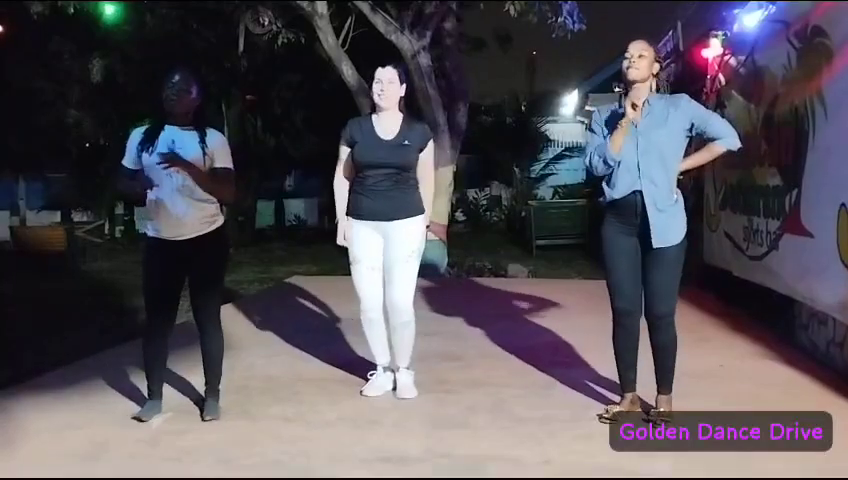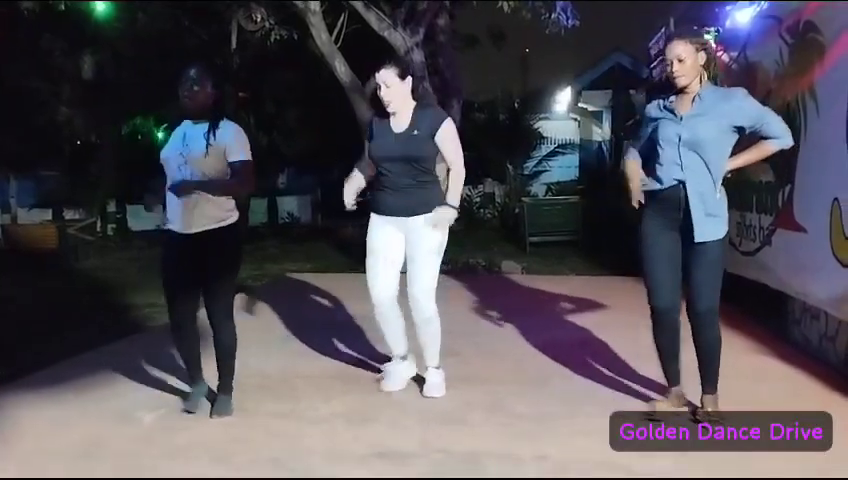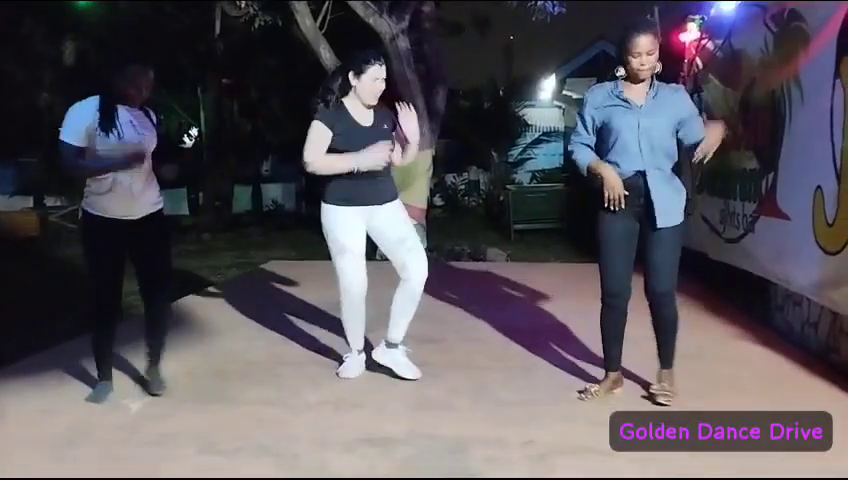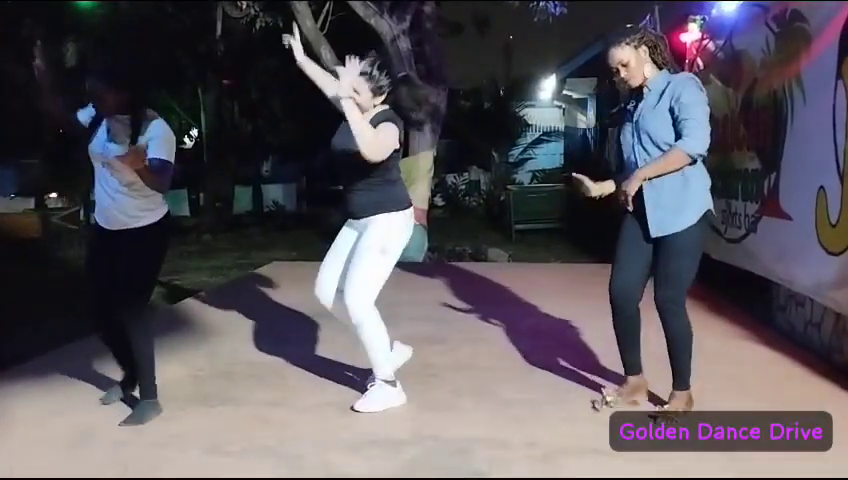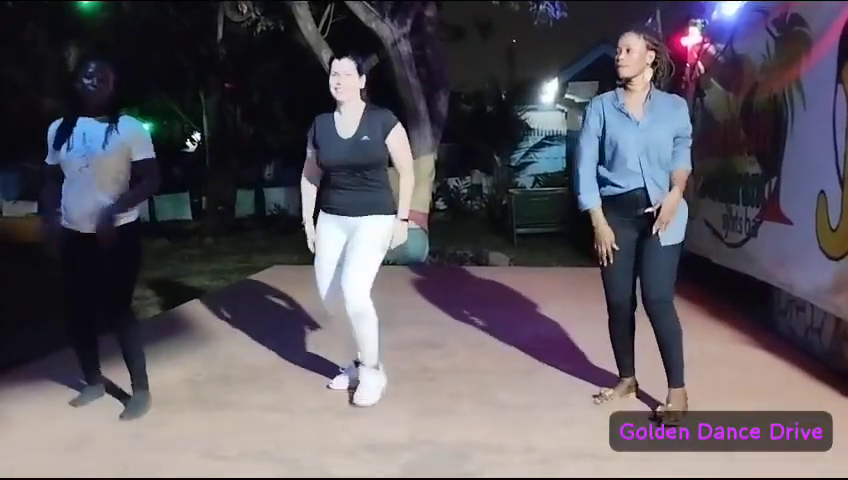
dt=1s
person 1, frame 1
left shoulder: (679, 107)
right shoulder: (605, 116)
left elbow: (728, 137)
right elbow: (597, 164)
left wrist: (680, 165)
right wrist: (622, 121)
left hip: (664, 220)
right hip: (619, 220)
left knee: (660, 314)
right knee: (624, 311)
left ankle: (664, 397)
right ankle: (628, 395)
person 1, frame 2
left shoulder: (731, 101)
right shoulder: (656, 110)
left elbow: (780, 136)
right elbow: (637, 148)
left wrist: (728, 164)
right wrist: (632, 167)
left hip: (705, 217)
right hip: (659, 215)
left knee: (703, 311)
right knee: (662, 307)
left ankle: (709, 397)
right ankle: (673, 389)
person 1, frame 3
left shoulder: (676, 97)
right shoulder: (599, 97)
left elbow: (696, 142)
right elbow: (579, 146)
left wrist: (712, 134)
right wrist: (603, 170)
left hip: (663, 203)
right hip: (619, 201)
left knee: (661, 290)
right knee: (614, 292)
left ankle: (666, 372)
right ankle: (612, 373)
person 1, frame 4
left shoulder: (682, 87)
right shoulder: (634, 106)
left elbow: (693, 145)
left wrist: (639, 176)
right wrist: (604, 188)
left hip: (682, 210)
right hip: (641, 210)
left knee: (669, 301)
right knee: (622, 292)
left ankle: (682, 392)
right ankle: (633, 379)
person 1, frame 5
left shoulder: (674, 107)
right shoulder: (601, 107)
left elbow: (681, 160)
right elbow: (585, 167)
left wrist: (674, 198)
right wrist: (598, 221)
left hip: (660, 214)
right hip: (616, 213)
left knee: (658, 300)
right knee: (619, 303)
left ankle: (678, 390)
right ankle: (627, 379)
person 2, frame 1
left shoulder: (213, 139)
right shoulder: (142, 137)
left elbow: (228, 192)
right elbow: (125, 183)
left wrist: (187, 166)
right wrist: (140, 186)
left hip: (207, 239)
right hip: (160, 241)
left knee: (207, 318)
right knee: (157, 318)
left ankle: (212, 396)
right ankle: (154, 397)
person 2, frame 2
left shoulder: (229, 132)
right shoulder: (172, 132)
left elbow: (244, 182)
left wrist: (200, 185)
right wrist: (161, 195)
left hip: (218, 235)
right hip: (176, 235)
left knee: (220, 314)
right knee: (180, 314)
left ankle: (225, 390)
right ankle: (196, 383)
person 2, frame 3
left shoulder: (147, 117)
right shoulder: (86, 111)
right elbow: (69, 161)
left wrist: (158, 170)
right wrist: (119, 163)
left hip: (149, 217)
right hip: (103, 219)
left knee: (157, 293)
right knee: (105, 299)
left ankle: (154, 367)
right ankle: (104, 377)
person 2, frame 4
left shoulder: (154, 128)
right shoulder: (98, 116)
left elbow: (162, 182)
right elbow: (65, 120)
left wrist: (138, 166)
right wrist: (44, 82)
left hip: (144, 231)
right hip: (105, 227)
left knee: (129, 309)
right knee: (100, 306)
left ankle: (149, 397)
right ankle: (130, 375)
person 2, frame 5
left shoulder: (129, 128)
right shoulder: (58, 129)
left elbow: (151, 179)
right elbow: (53, 182)
left wrist: (115, 210)
right wrist: (50, 217)
left hip: (117, 232)
right hip: (73, 235)
left knee: (118, 309)
right knee: (77, 310)
left ankle: (140, 390)
right ankle: (93, 381)
person 3, frame 1
left shoulder: (418, 132)
right shoulder: (355, 128)
left elbow: (425, 181)
right elbow: (343, 176)
left wrist: (426, 223)
right wrist: (341, 219)
left hip: (405, 223)
right hip: (363, 225)
left knee: (399, 301)
right knee: (369, 301)
left ankle: (404, 372)
right ankle: (383, 371)
person 3, frame 2
left shoulder: (434, 118)
right shoulder: (376, 124)
left elbow: (457, 164)
left wrist: (450, 203)
right wrist: (354, 182)
left hip: (426, 217)
right hip: (384, 219)
left knee: (421, 297)
right knee: (380, 294)
left ankle: (434, 370)
right ankle: (401, 360)
person 3, frame 3
left shoulder: (387, 116)
right shoulder: (328, 115)
left elbow: (403, 159)
right elbow: (312, 160)
left wrist: (412, 136)
right wrist: (359, 159)
left hip: (386, 206)
right hip: (343, 209)
left knee: (416, 269)
right knee: (353, 285)
left ankle: (393, 347)
right ankle: (356, 353)
person 3, frame 4
left shoulder: (387, 124)
right shoulder: (356, 105)
left elbow: (372, 151)
right elbow: (335, 88)
left wrist: (349, 105)
right wrist: (303, 62)
left hip: (388, 221)
right hip: (359, 222)
left knee: (356, 299)
right knee: (325, 291)
left ankle: (388, 386)
right ankle: (389, 348)
person 3, frame 5
left shoulder: (383, 120)
right shoulder: (320, 124)
left elbow: (407, 170)
right elbow: (310, 174)
left wrist: (402, 218)
right wrist: (308, 219)
left hip: (373, 220)
right hip: (332, 220)
left knee: (353, 294)
right knee: (328, 294)
left ankle: (373, 369)
right ankle: (358, 364)
